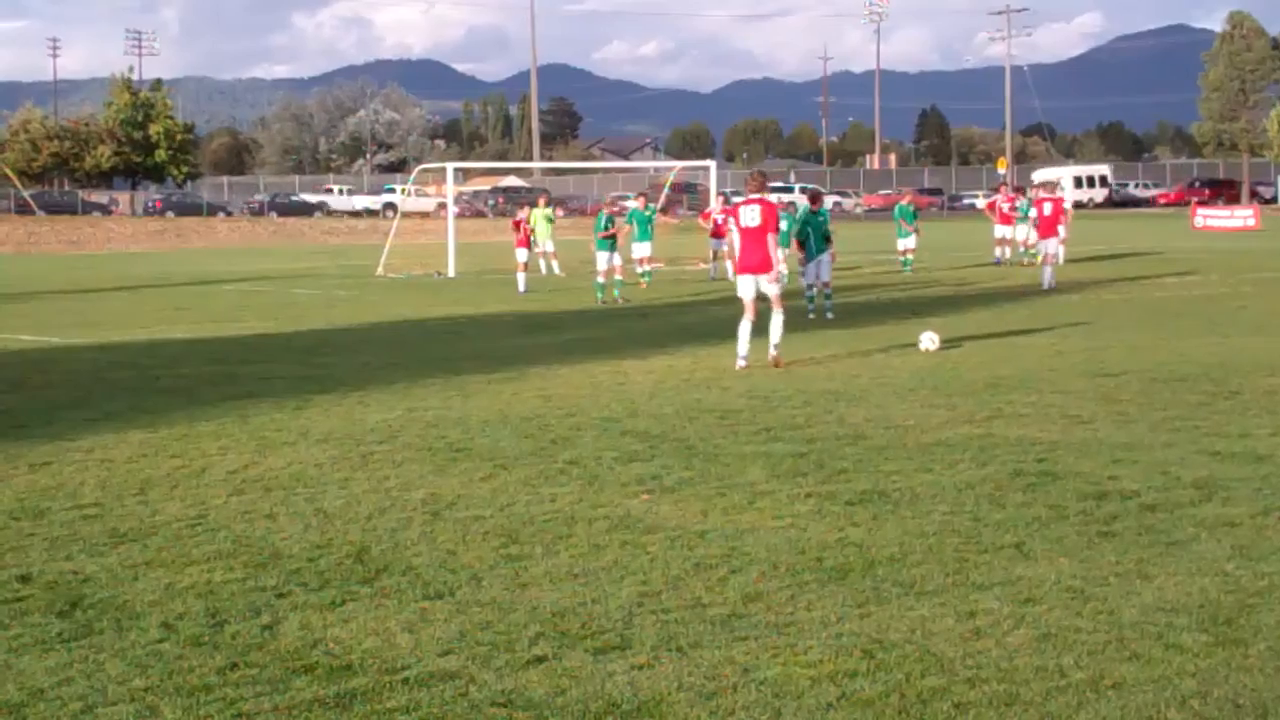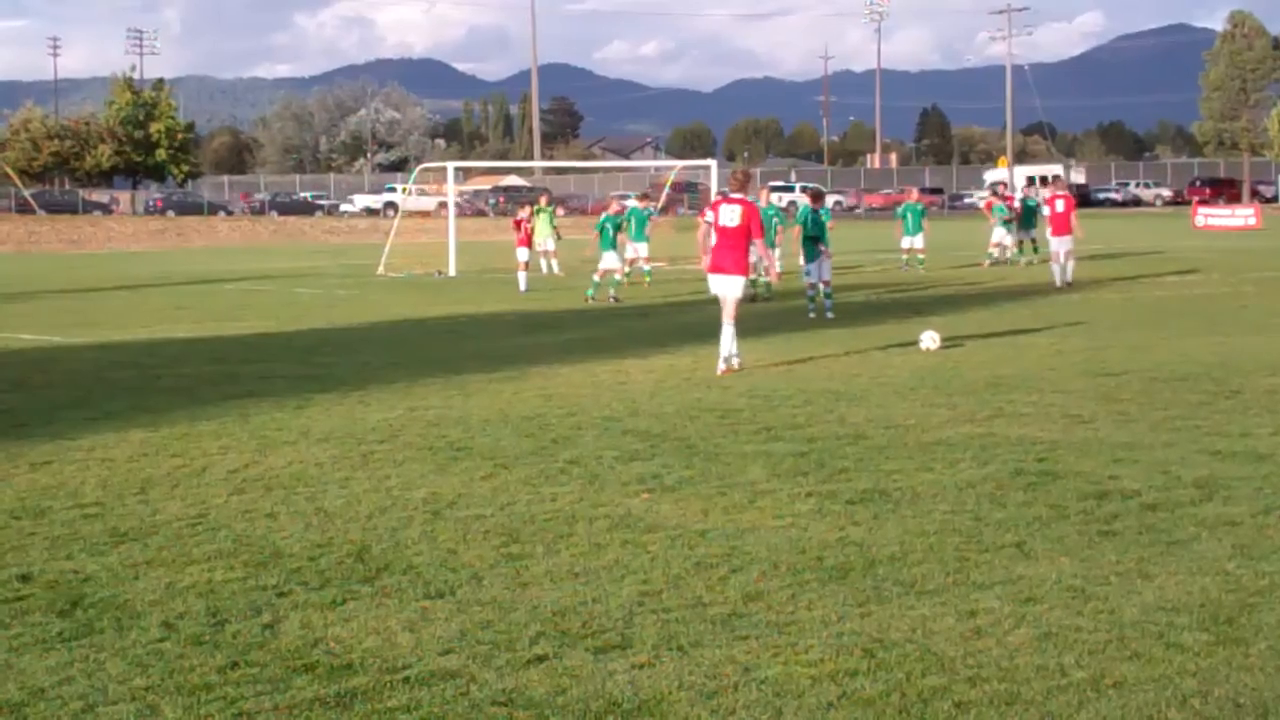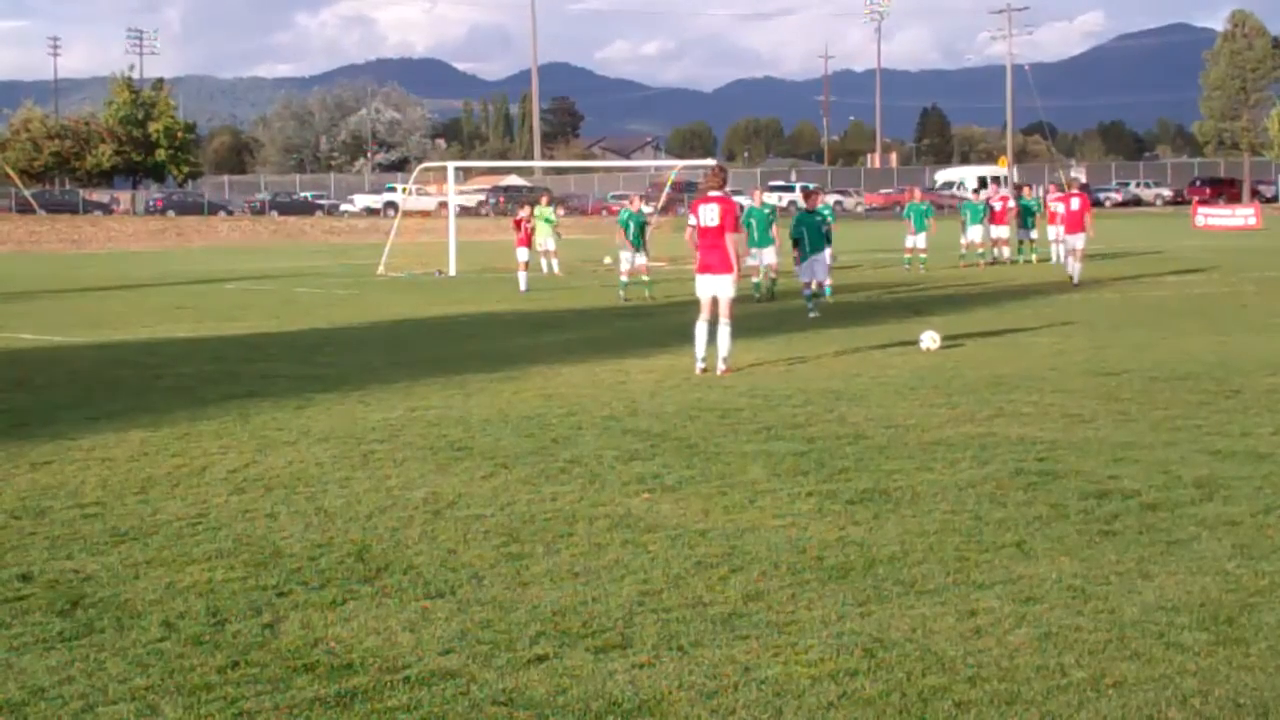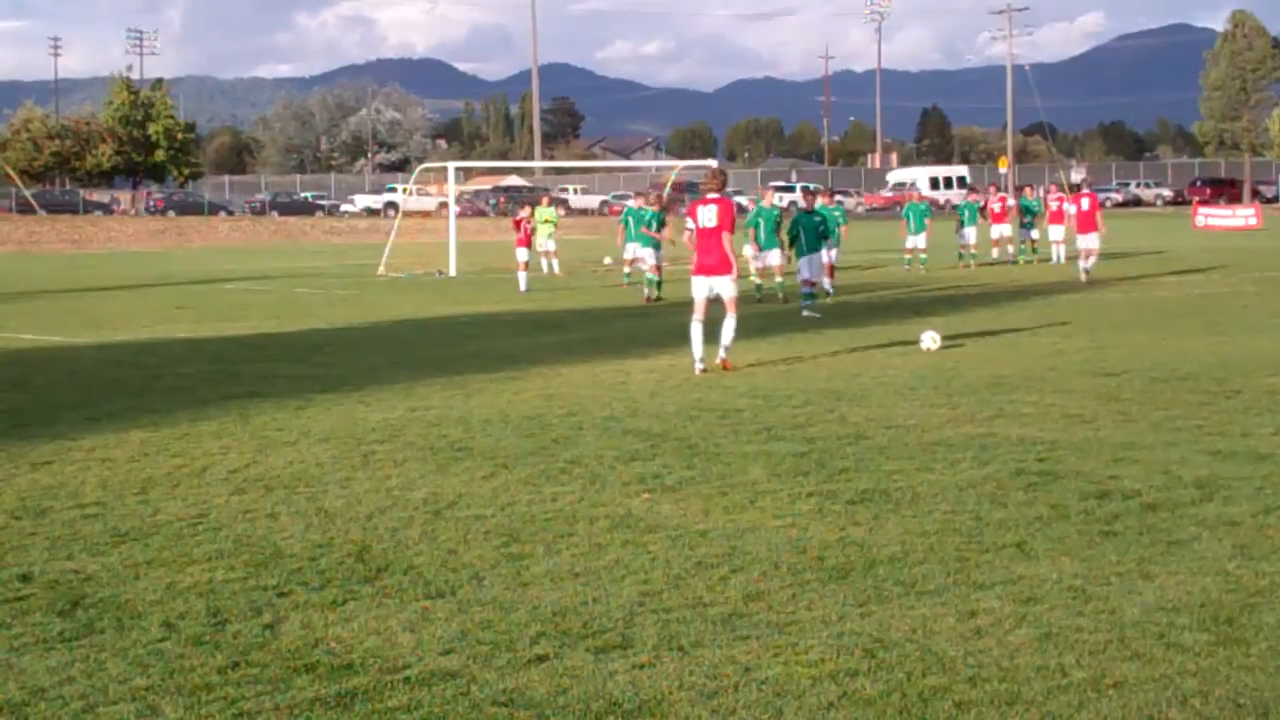
dt=0.5s
person 1, frame 1
left shoulder: (737, 208)
right shoulder: (769, 207)
left elbow: (731, 239)
right elbow: (771, 237)
right wrist: (775, 266)
left hip: (744, 267)
right hip: (764, 266)
left knee: (748, 314)
right knee: (777, 308)
left ankle: (741, 358)
right ankle: (774, 348)
person 1, frame 2
left shoulder: (716, 205)
right shoulder: (751, 208)
left elbow: (702, 232)
right elbow: (758, 242)
left wrist: (705, 255)
right wrist: (771, 265)
left hip: (716, 266)
right hip: (737, 267)
left knee: (726, 312)
right knee: (729, 316)
left ankle: (734, 356)
right ankle: (723, 362)
person 1, frame 3
left shoulder: (697, 204)
right shoulder: (729, 204)
left elbow: (688, 236)
right elbow: (730, 238)
right wrist: (736, 265)
left hip: (704, 266)
right hip: (724, 267)
left knee: (704, 315)
right knee: (724, 316)
left ankle: (700, 362)
right ankle: (722, 364)
person 1, frame 4
left shoulder: (695, 206)
right shoulder: (727, 205)
left elbow: (686, 238)
right elbow: (725, 237)
right wrist: (734, 263)
left hip: (701, 268)
right hip: (723, 267)
left knee: (698, 316)
right knee: (731, 312)
left ankle: (698, 363)
right ankle: (723, 353)
